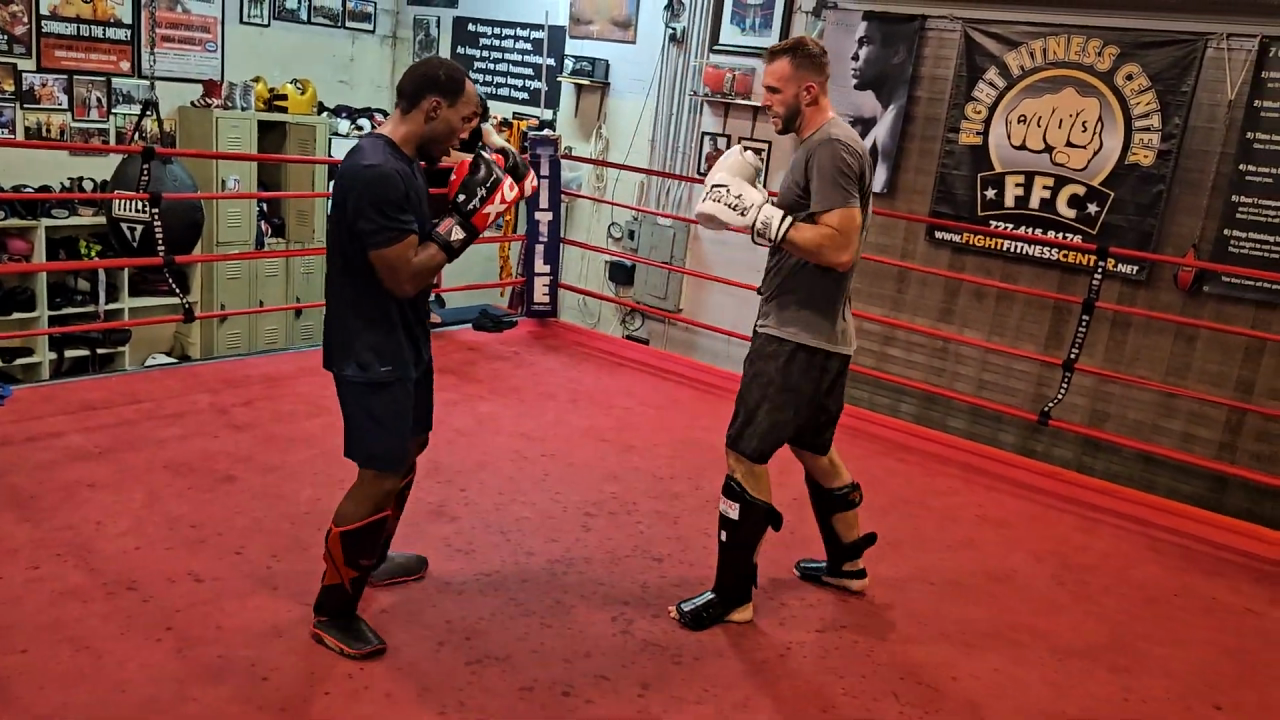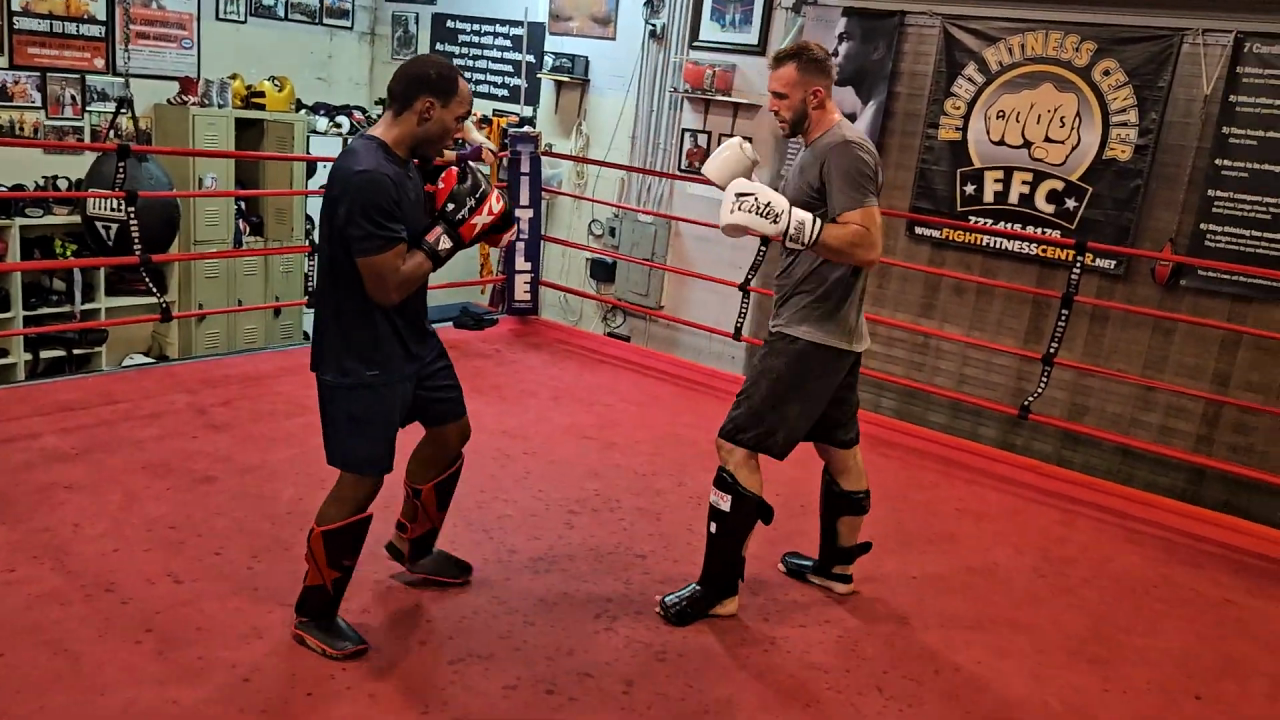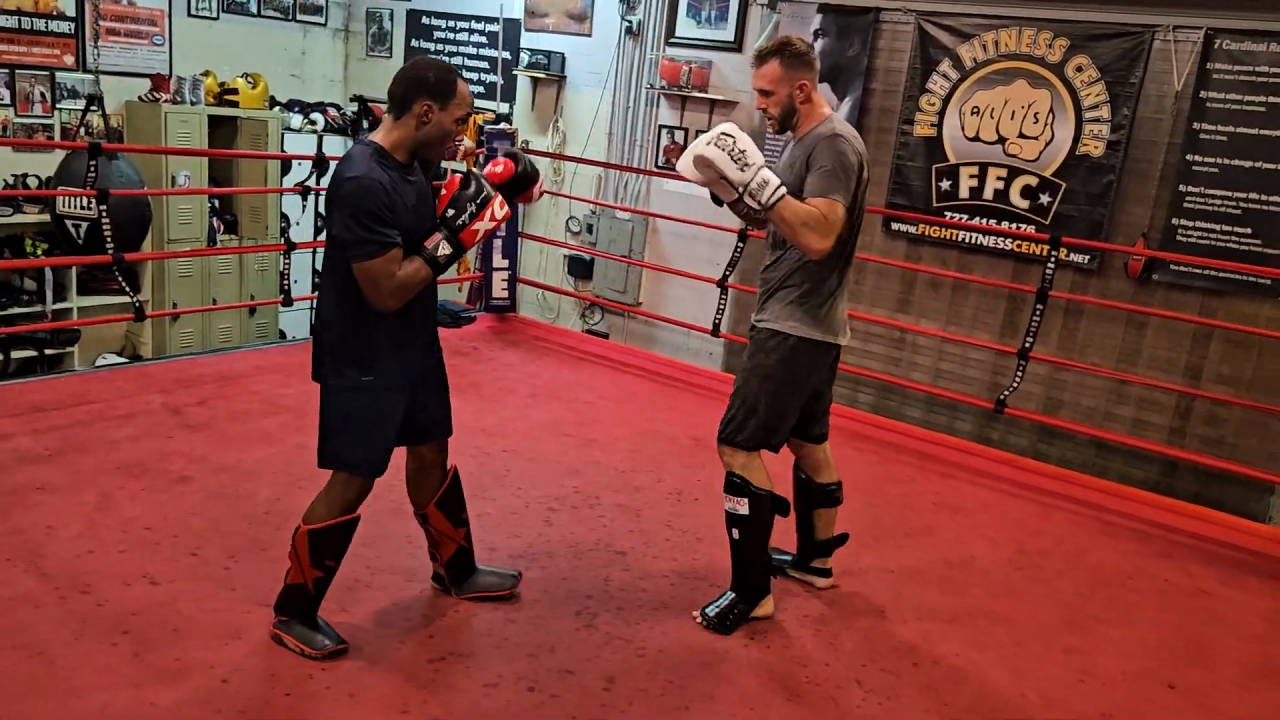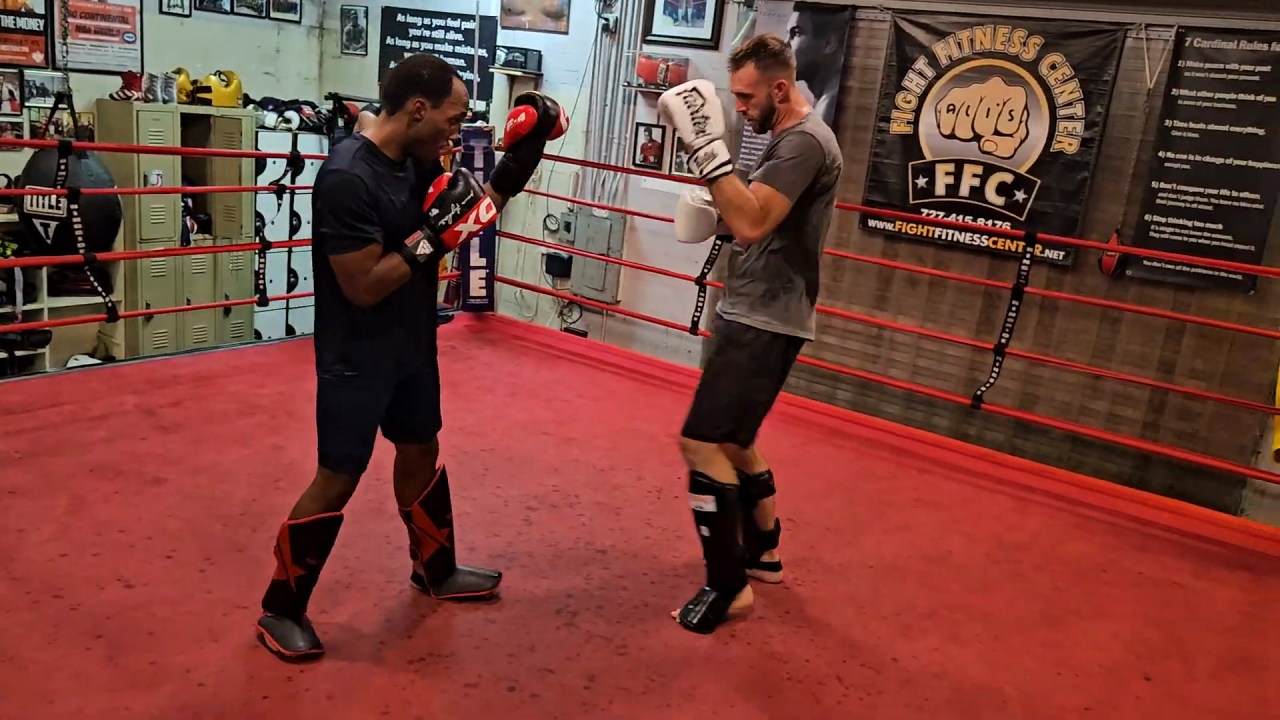
dt=0.2s
person 1, frame 1
left shoulder: (401, 160)
right shoulder: (375, 173)
left elbow: (417, 242)
right elbow: (405, 277)
left wrist: (471, 206)
right wrist: (465, 218)
left hip: (403, 339)
right hip: (373, 350)
left knee: (405, 454)
right knee: (384, 476)
left ankle: (371, 556)
right ankle: (333, 612)
person 1, frame 2
left shoulder: (400, 161)
right shoulder: (367, 177)
right elbow: (390, 284)
left wrist: (466, 220)
right wrist: (454, 229)
left hip: (409, 336)
right hip: (363, 354)
left knee: (449, 432)
right knee: (361, 480)
left ankle: (414, 546)
right ankle: (314, 614)
person 1, frame 3
left shoulder: (414, 165)
right shoulder: (363, 183)
left elbow: (426, 235)
right elbow: (385, 291)
left wrist: (496, 194)
right wrist: (452, 235)
left hip: (415, 346)
right hip: (363, 361)
left knee: (431, 455)
right knee: (351, 482)
left ankle: (455, 569)
right ankle: (294, 612)
person 1, frame 4
left shoulder: (416, 160)
right shoulder: (347, 178)
left elbow: (479, 204)
right elbow: (364, 286)
left wrist: (524, 150)
right wrist: (435, 233)
left hip: (414, 341)
right hip: (358, 357)
left knee: (421, 454)
right knee: (337, 480)
left ankle: (436, 570)
right ankle: (280, 610)
person 2, frame 1
left shoulder: (831, 148)
right shoulder: (820, 145)
left elbow: (842, 248)
left wrist: (758, 216)
right wrist: (753, 203)
left hip: (796, 335)
right hip: (821, 332)
left knee: (744, 456)
right knee: (815, 449)
left ankle: (732, 594)
right ankle: (846, 561)
person 2, frame 2
left shoulder: (844, 150)
right shoulder: (818, 148)
left elbow: (865, 246)
left wrist: (780, 215)
right wrist: (756, 202)
left hip: (811, 335)
right hip: (832, 333)
left knee: (737, 446)
right knee: (838, 448)
left ankle: (717, 587)
right ankle: (836, 563)
person 2, frame 3
left shoulder: (833, 144)
right shoulder: (808, 140)
left elbow: (817, 238)
left wrist: (751, 172)
right wrist: (735, 185)
left hip: (797, 329)
right hip: (789, 322)
left knee: (741, 449)
right knee: (807, 446)
left ankle: (751, 589)
right ankle: (814, 557)
person 2, frame 4
left shoulder: (799, 142)
right shoulder: (791, 138)
left elbow: (755, 216)
left wrist: (706, 145)
right wrist: (718, 211)
left hip: (762, 322)
right hip: (747, 314)
left knee: (702, 443)
right knee: (733, 441)
left ankle: (728, 584)
right ankle: (762, 548)
